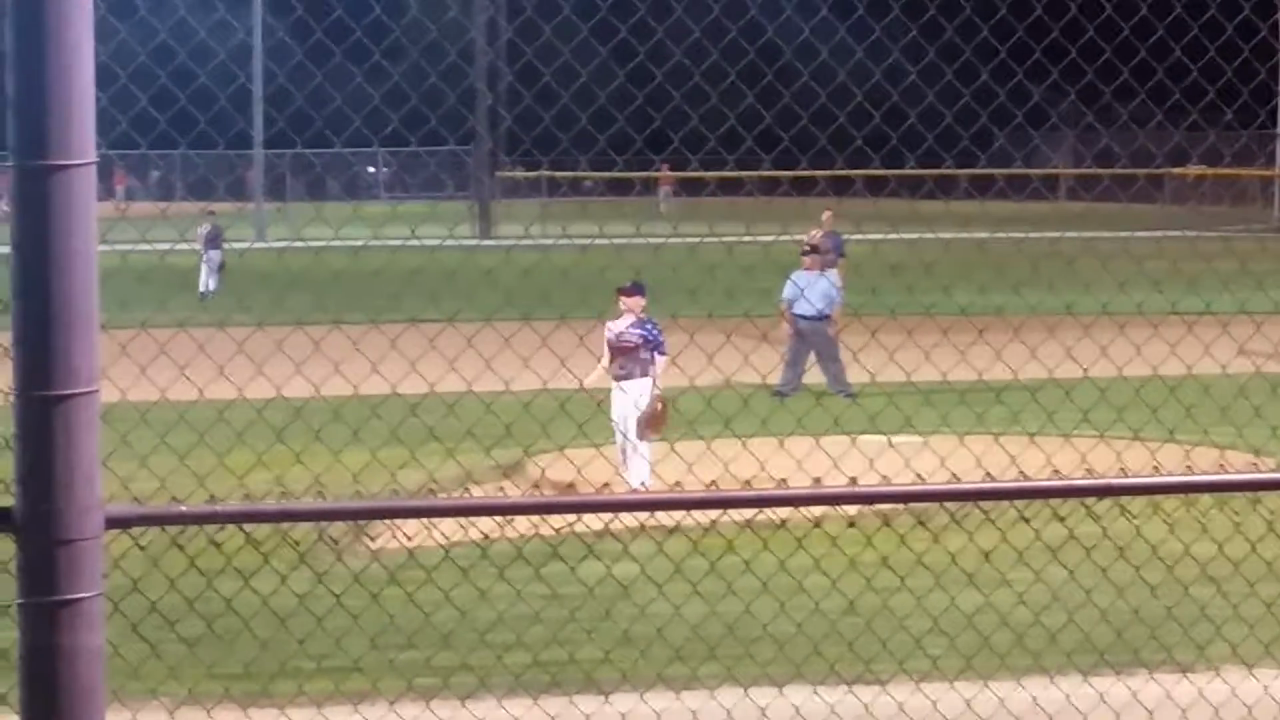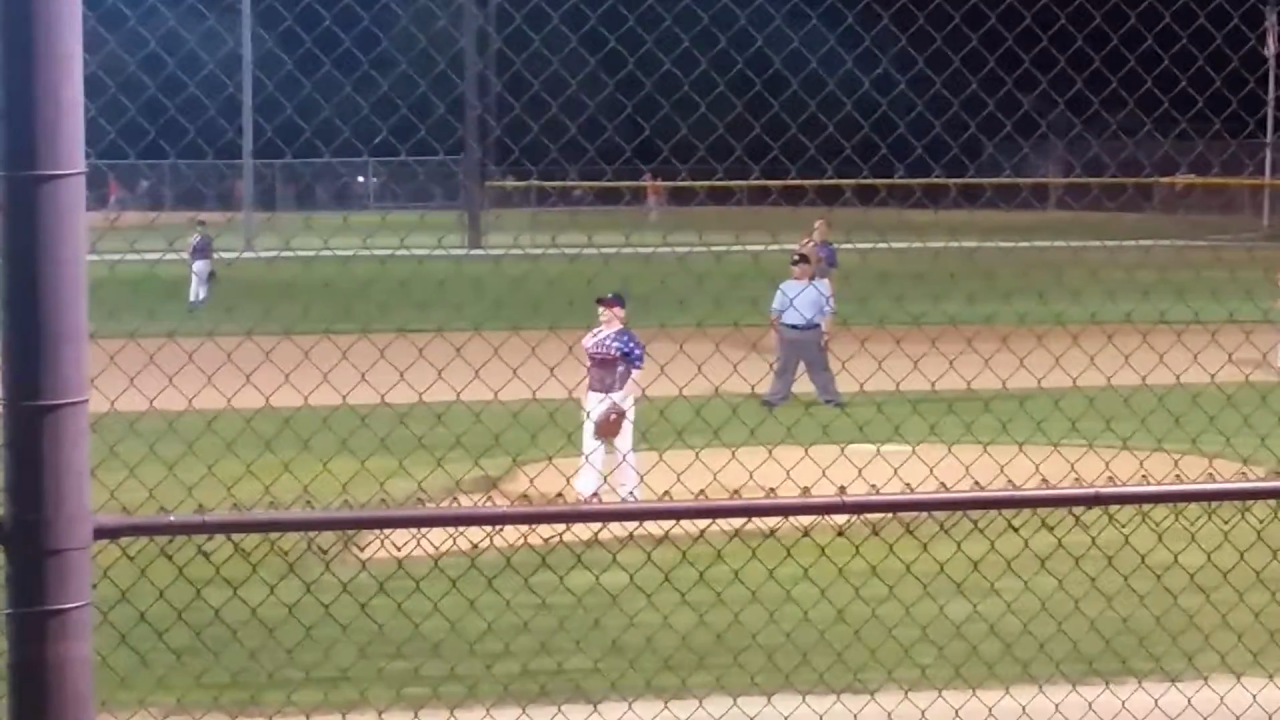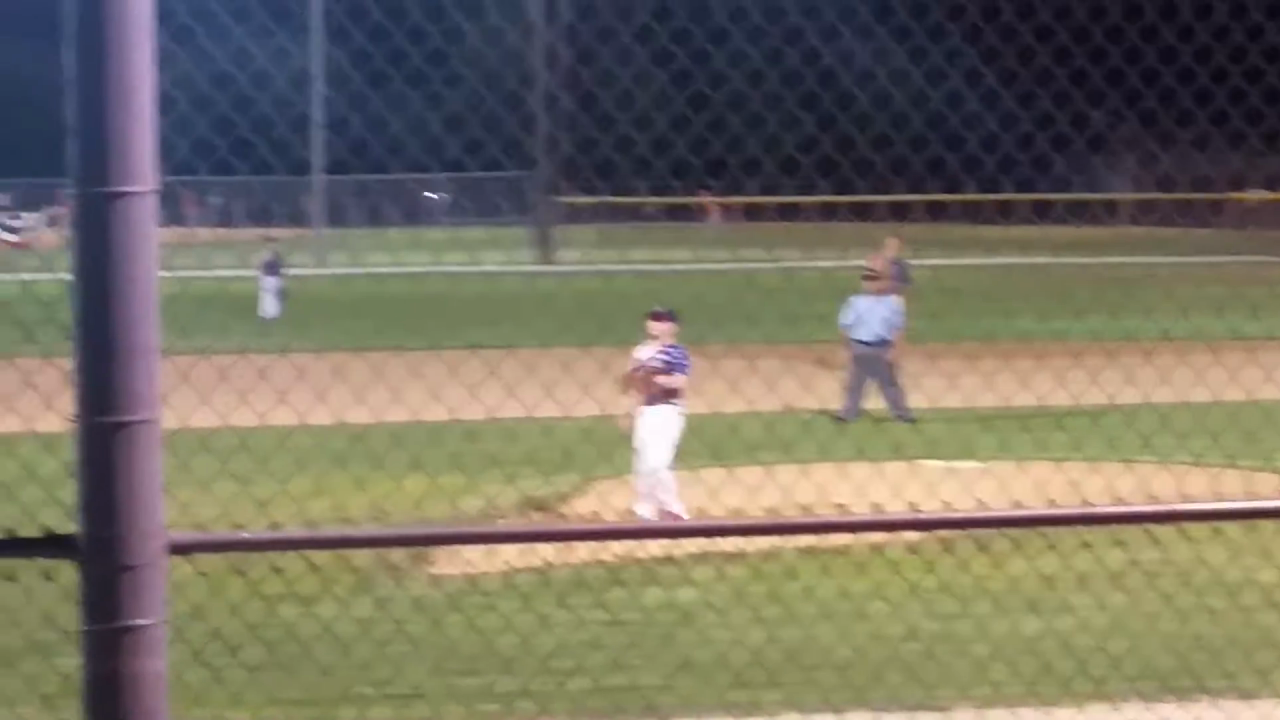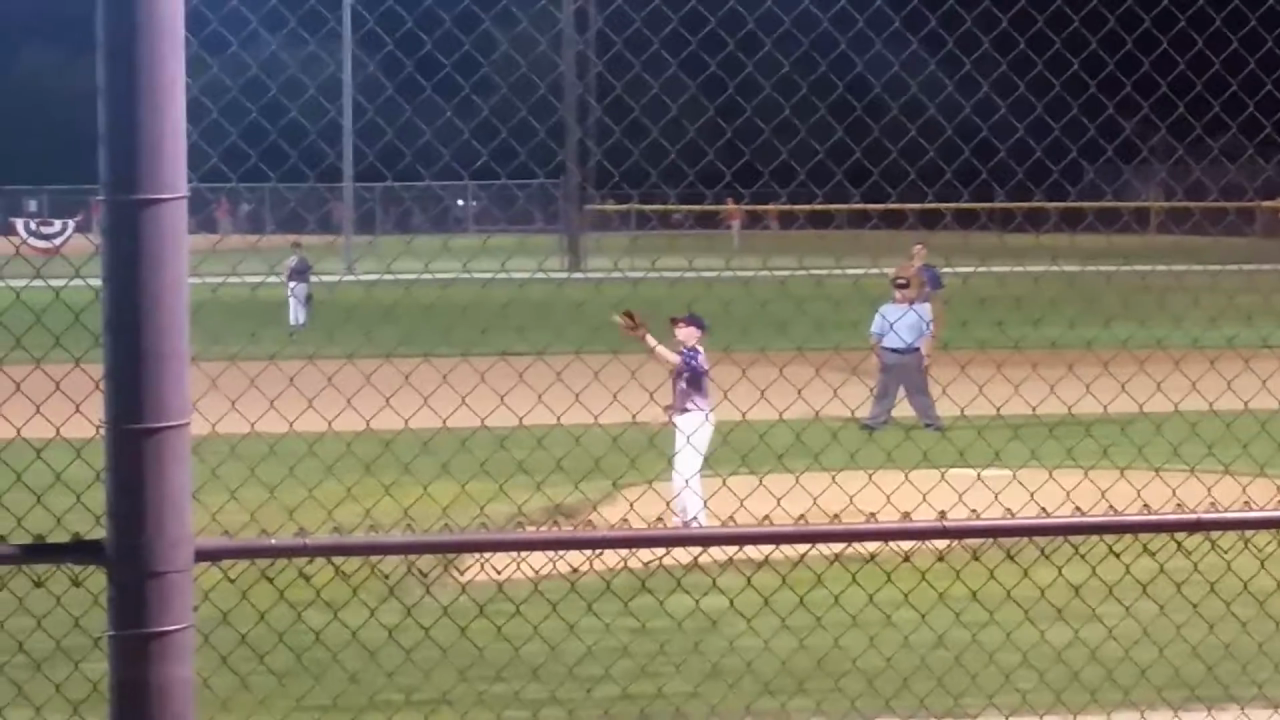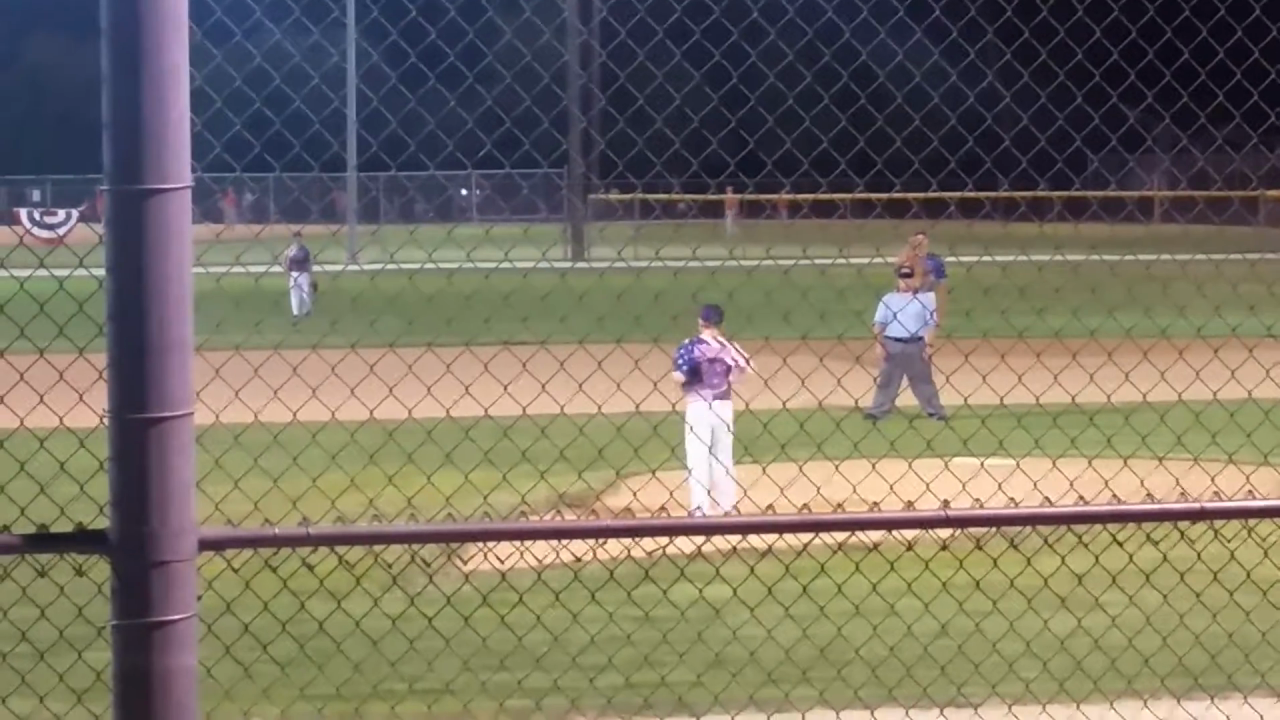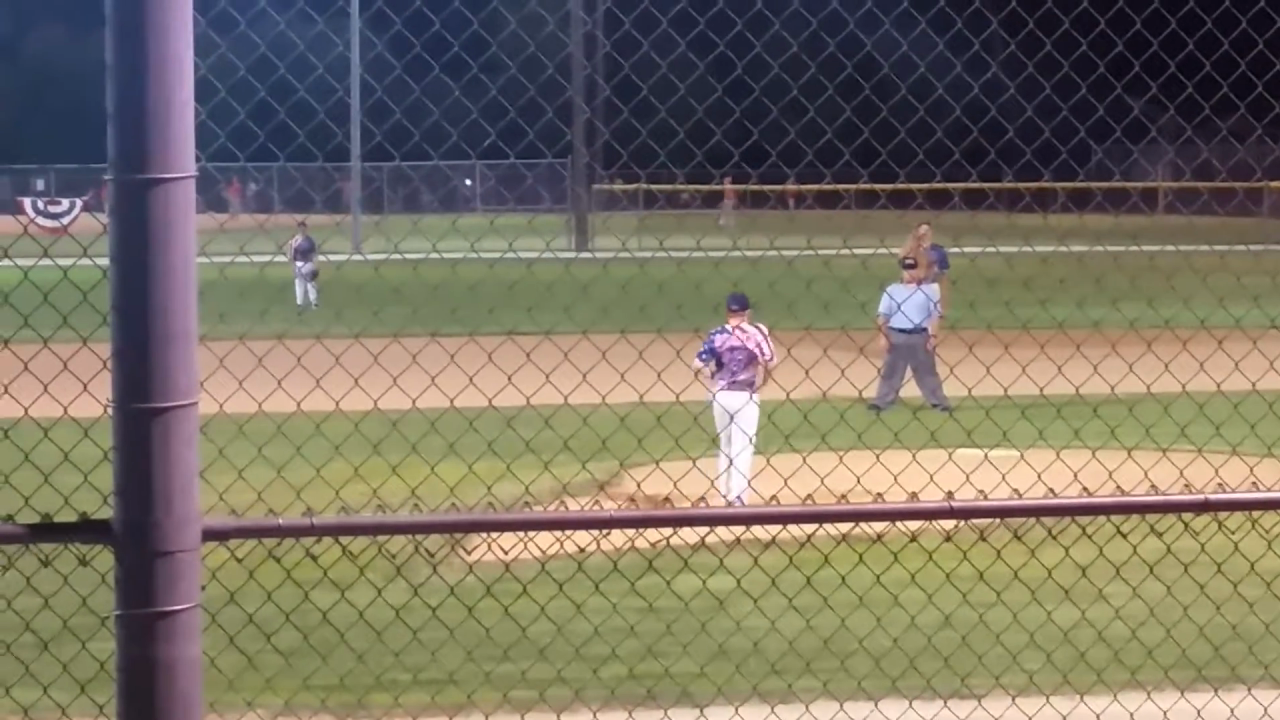
dt=0.4s
person 1, frame 1
left shoulder: (649, 327)
right shoulder: (612, 326)
left elbow: (660, 360)
right elbow: (607, 360)
left wrist: (657, 391)
right wrist: (589, 379)
left hip: (640, 386)
right hip: (618, 387)
left knee: (637, 436)
right knee: (622, 438)
left ankle: (640, 486)
right ankle: (633, 481)
person 1, frame 2
left shoulder: (628, 339)
right shoulder: (591, 336)
left elbow: (635, 375)
left wrist: (620, 402)
right wrist: (586, 398)
left hip: (619, 399)
right hip: (595, 398)
left knee: (623, 449)
right knee: (590, 447)
left ankle: (629, 495)
right ankle: (587, 494)
person 1, frame 3
left shoulder: (676, 352)
right shoulder: (641, 351)
left elbow: (682, 382)
right elbow: (635, 384)
left wrist: (657, 379)
right wrist: (631, 411)
left hip: (667, 412)
right hip: (646, 412)
left knee: (656, 463)
right knee: (642, 465)
left ankle: (673, 509)
right ankle: (647, 513)
person 1, frame 4
left shoulder: (692, 353)
right shoulder: (690, 355)
left elbow: (673, 359)
left wrist: (647, 337)
right wrist: (670, 408)
left hip: (694, 418)
right hip: (688, 418)
left knee: (687, 472)
right knee: (682, 472)
left ankle: (696, 521)
right ankle: (685, 518)
person 1, frame 5
left shoulder: (689, 346)
right shoulder: (729, 347)
left elbow: (679, 377)
right elbow: (749, 369)
left wrist: (675, 374)
left hip: (699, 407)
right hip: (724, 406)
left knee: (697, 460)
right knee: (723, 459)
left ankle: (699, 509)
right ankle: (728, 506)
person 1, frame 6
left shoulder: (716, 335)
right shoulder: (757, 331)
left elbow: (698, 364)
right elbow: (770, 363)
right wrist: (761, 382)
left hip: (720, 397)
right hip: (746, 397)
left knee: (725, 447)
right knee: (742, 449)
left ankle: (728, 493)
right ankle: (737, 497)
